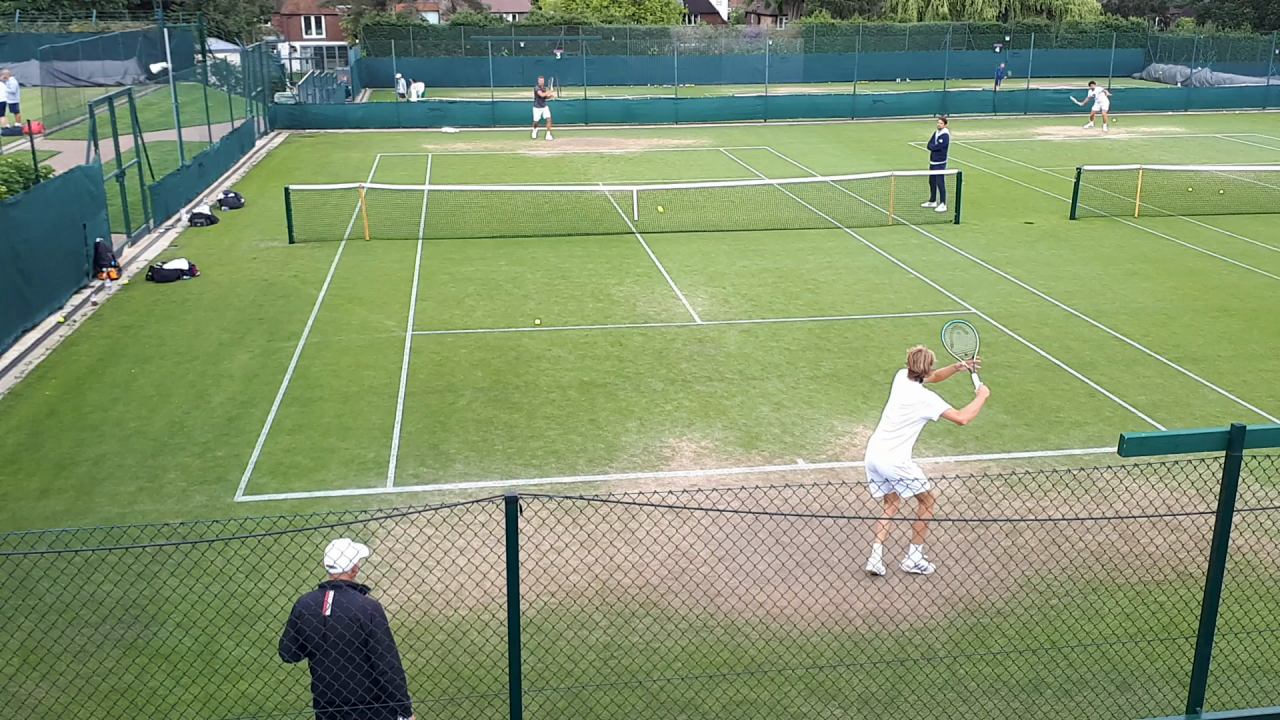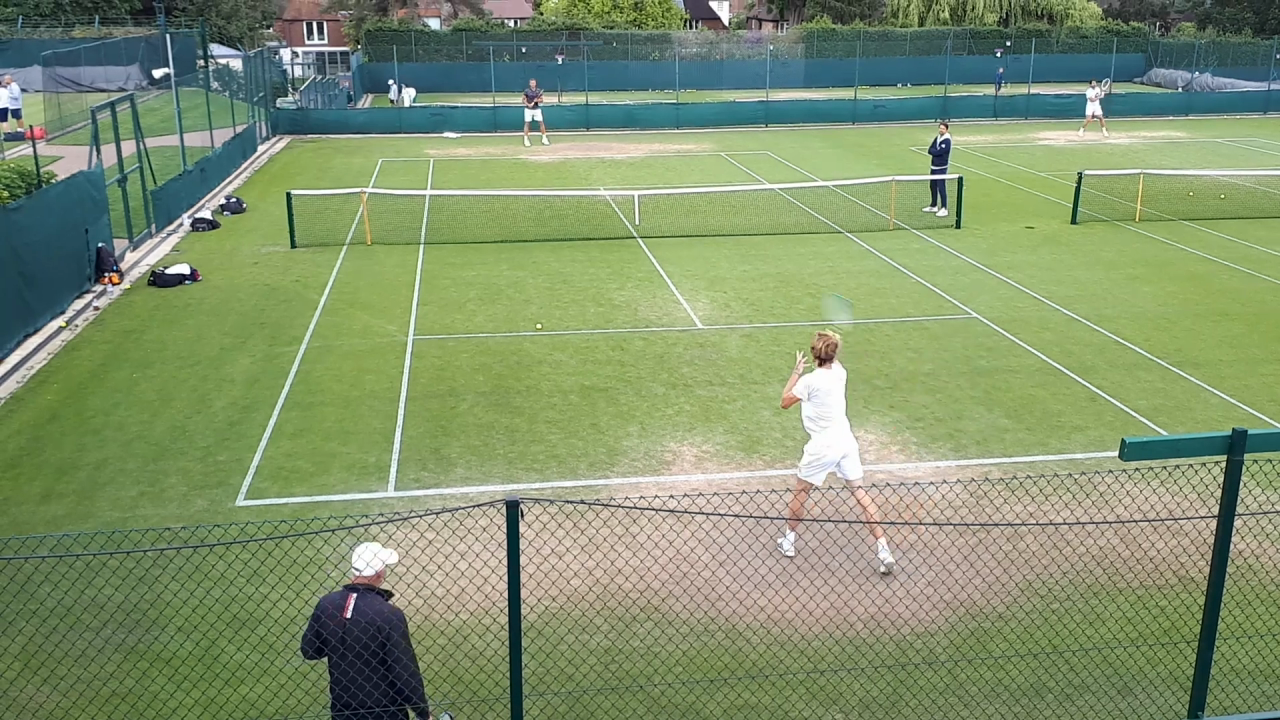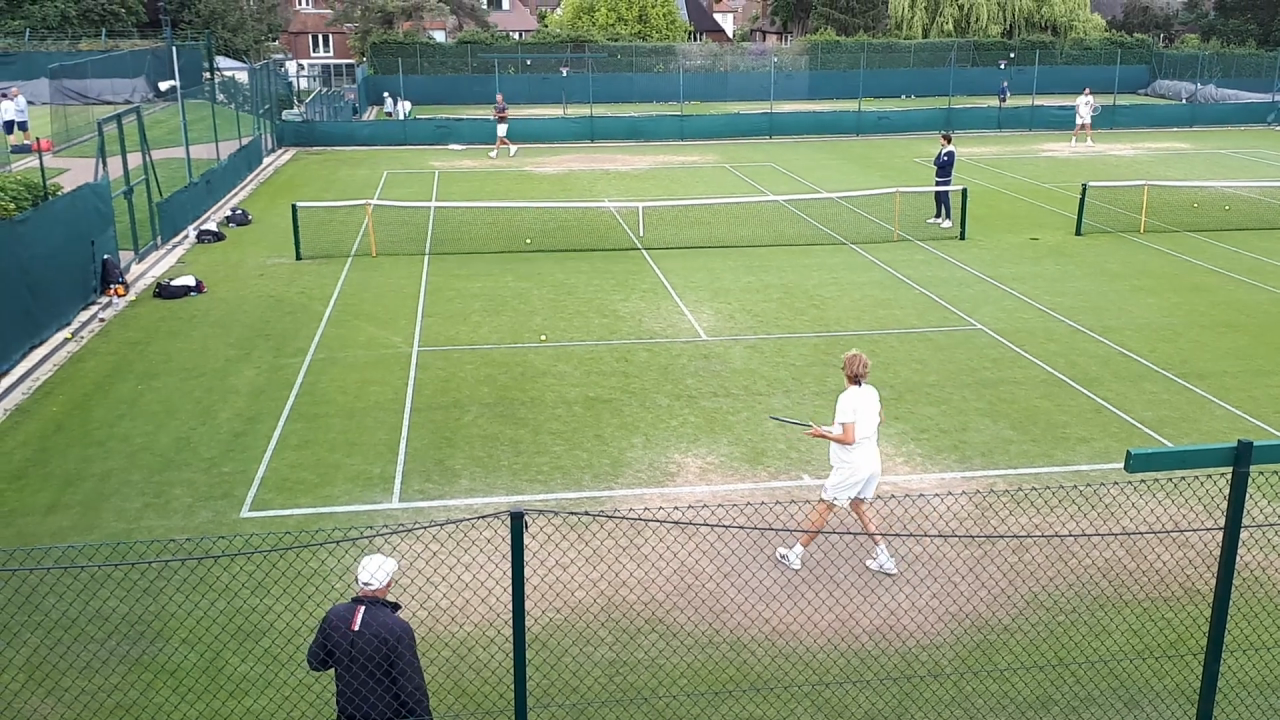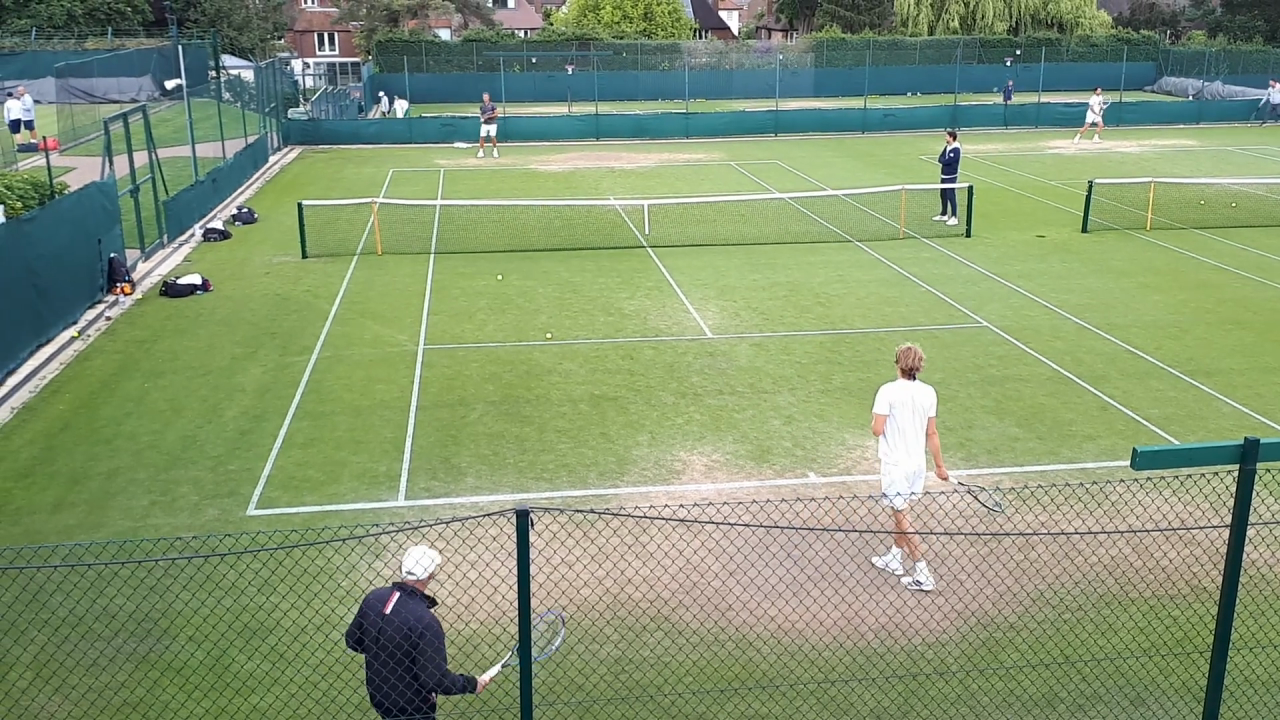
dt=0.7s
person 1, frame 1
left shoulder: (901, 377)
right shoulder: (926, 398)
left elbow: (930, 377)
right elbow: (962, 418)
left wrist: (960, 365)
right wrist: (981, 396)
left hip: (873, 455)
right hip: (895, 462)
left knee: (891, 505)
right knee: (926, 501)
left ankle: (875, 558)
right ankle: (914, 558)
person 1, frame 2
left shoulder: (809, 380)
right shoulder: (838, 371)
left elbow: (785, 403)
left wrist: (796, 373)
left hip: (822, 447)
right hip: (845, 443)
left knee: (801, 491)
right knee: (859, 492)
left ankle: (788, 541)
right ankle: (883, 549)
person 1, frame 3
left shoulder: (847, 398)
right shoulder: (871, 392)
left elbow: (848, 438)
left wrist: (824, 434)
left hip: (851, 467)
right hip: (872, 463)
left knee: (823, 509)
right knee: (859, 506)
left ankle: (795, 554)
right ankle: (884, 558)
person 1, frame 4
left shoulder: (888, 391)
right shoulder: (929, 392)
left elbow: (877, 430)
right elbow: (931, 434)
left wrist: (876, 419)
right wrist: (939, 465)
left hip: (895, 464)
right hip: (917, 463)
left knee: (901, 516)
right knee: (902, 511)
left ankle: (923, 574)
right ankle: (894, 558)
